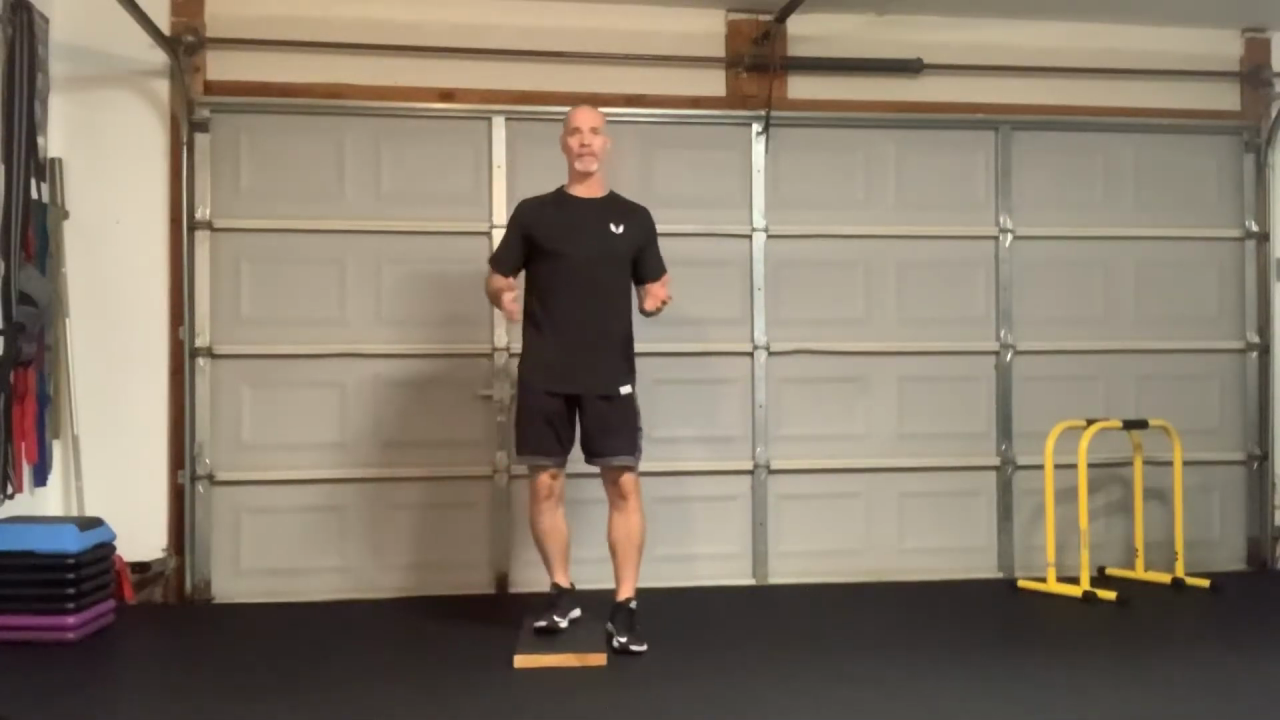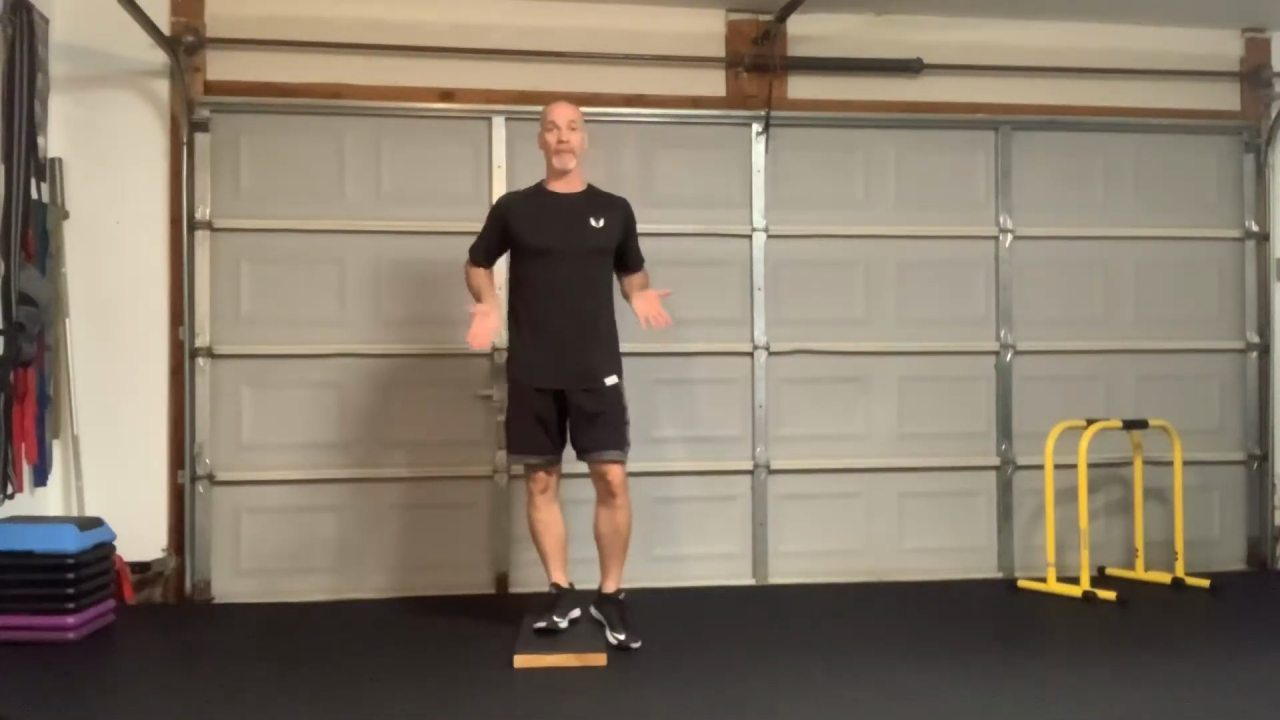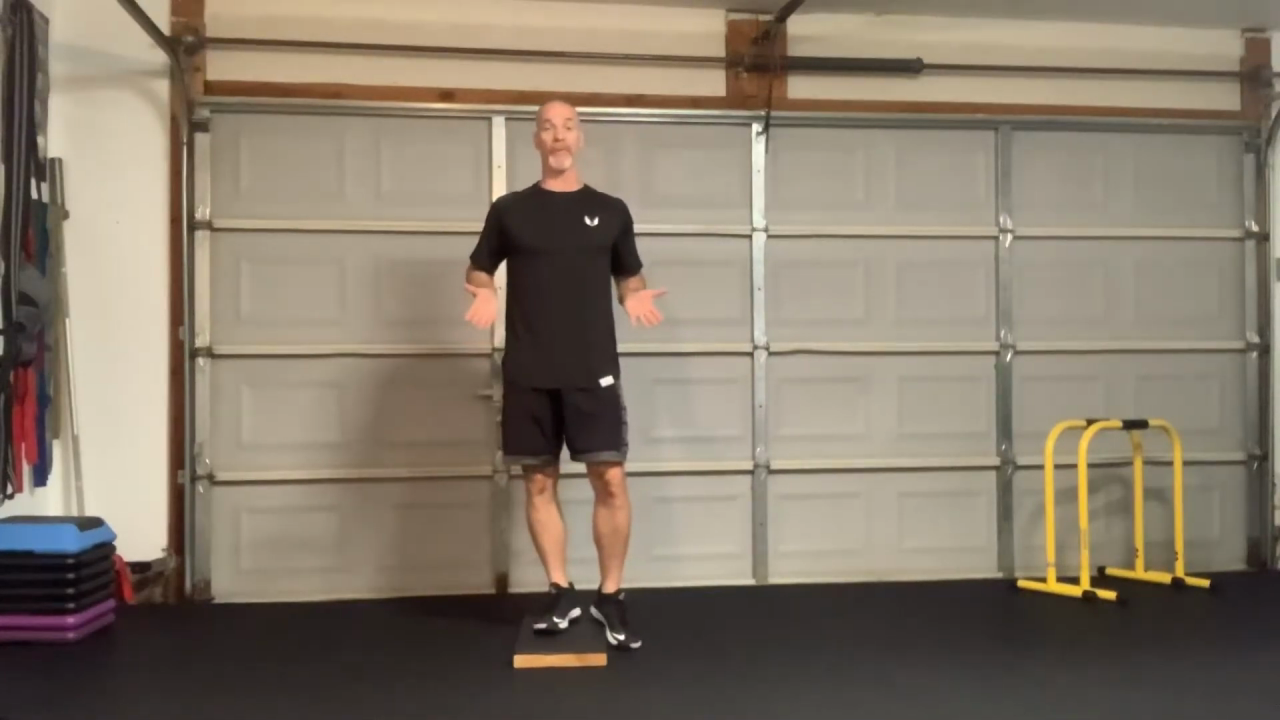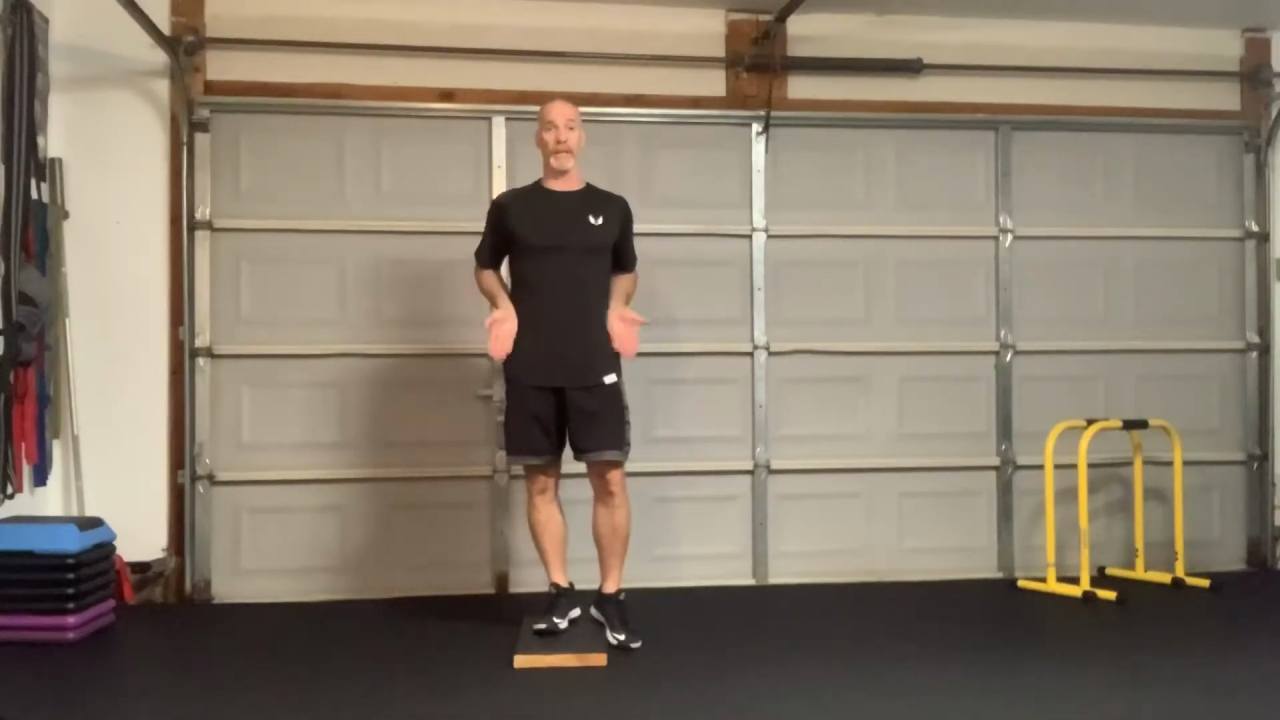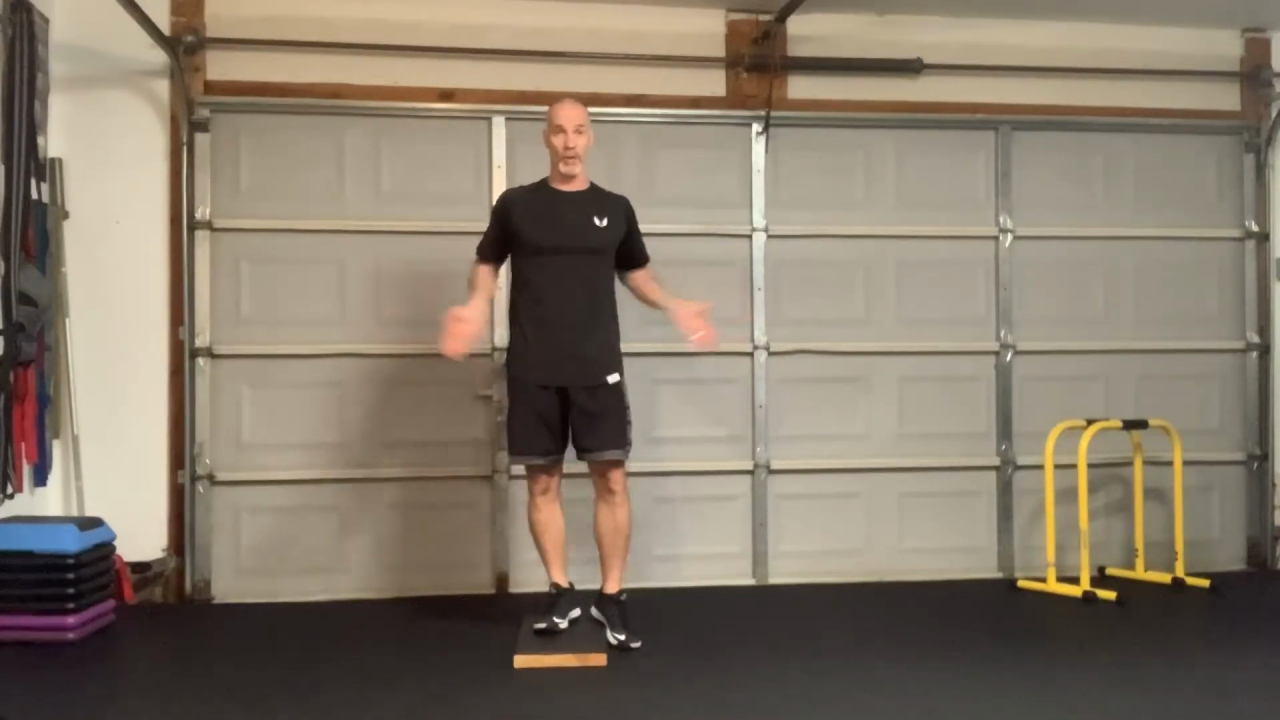
dt=0.5s
person 1, frame 1
left shoulder: (634, 217)
right shoulder: (533, 212)
left elbow: (650, 290)
right elbow: (496, 278)
left wrist: (657, 298)
right wrist: (504, 295)
left hip: (611, 373)
right hip: (544, 373)
left knee: (623, 486)
right knee: (545, 486)
left ankle: (624, 607)
right ankle: (562, 593)
person 1, frame 2
left shoulder: (614, 210)
right shoulder: (513, 208)
left elbow: (632, 270)
right elbow: (477, 264)
left wrist: (642, 295)
right wrist: (487, 305)
left hip: (596, 369)
right hip: (532, 371)
left knee: (612, 480)
right knee: (541, 481)
left ankle: (609, 596)
right ankle: (561, 592)
person 1, frame 3
left shoulder: (611, 210)
right shoulder: (509, 209)
left elbow: (629, 275)
right elbow: (479, 270)
left wrist: (636, 297)
right wrist: (484, 294)
left hip: (593, 368)
right hip: (528, 371)
left knee: (610, 481)
right knee: (539, 482)
left ankle: (610, 596)
right ankle: (561, 592)
person 1, frame 4
left shoulder: (612, 208)
right shoulder: (511, 206)
right elbow: (485, 266)
left wrist: (617, 309)
right wrist: (503, 308)
left hip: (596, 367)
right hip: (530, 369)
left knee: (610, 480)
right knee: (541, 482)
left ankle: (610, 596)
right ankle: (561, 592)
person 1, frame 5
left shoulder: (615, 208)
right shoulder: (516, 204)
left elbow: (635, 270)
right elbow: (487, 262)
left wrist: (675, 308)
right wrist: (475, 307)
left hip: (598, 367)
right hip: (533, 370)
left knee: (611, 479)
right knee: (543, 481)
left ankle: (611, 598)
right ankle: (560, 592)
